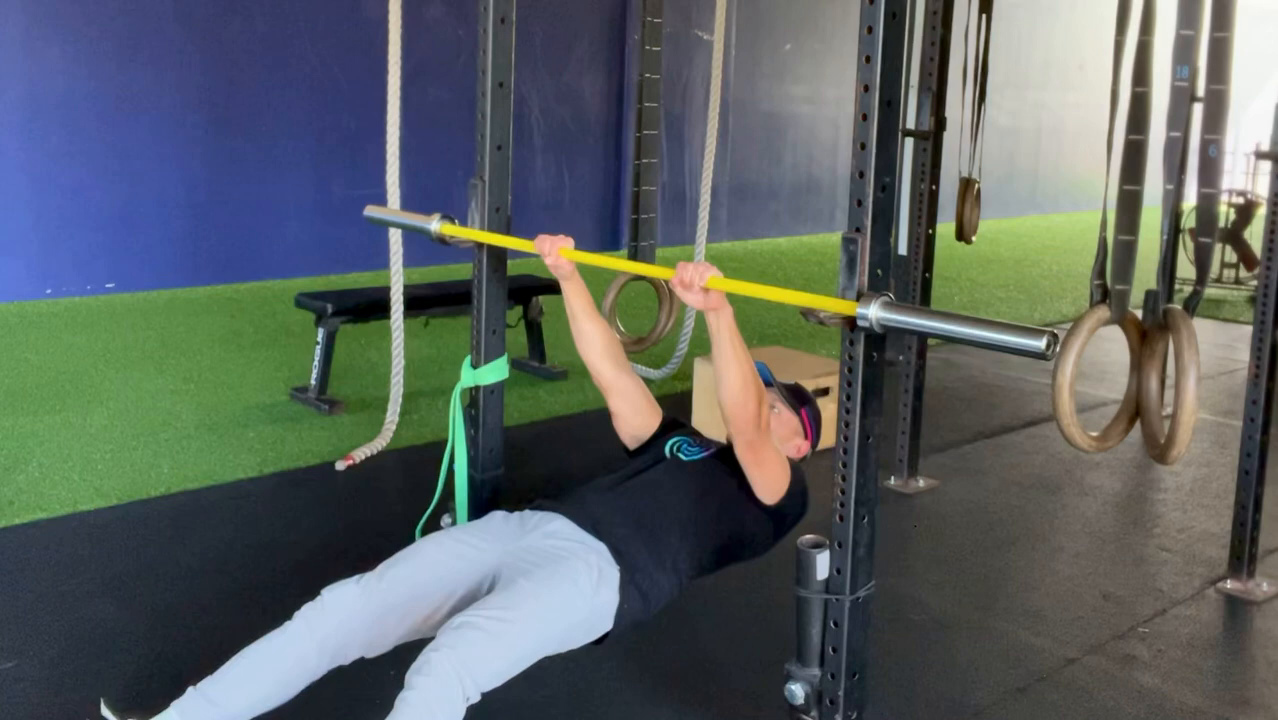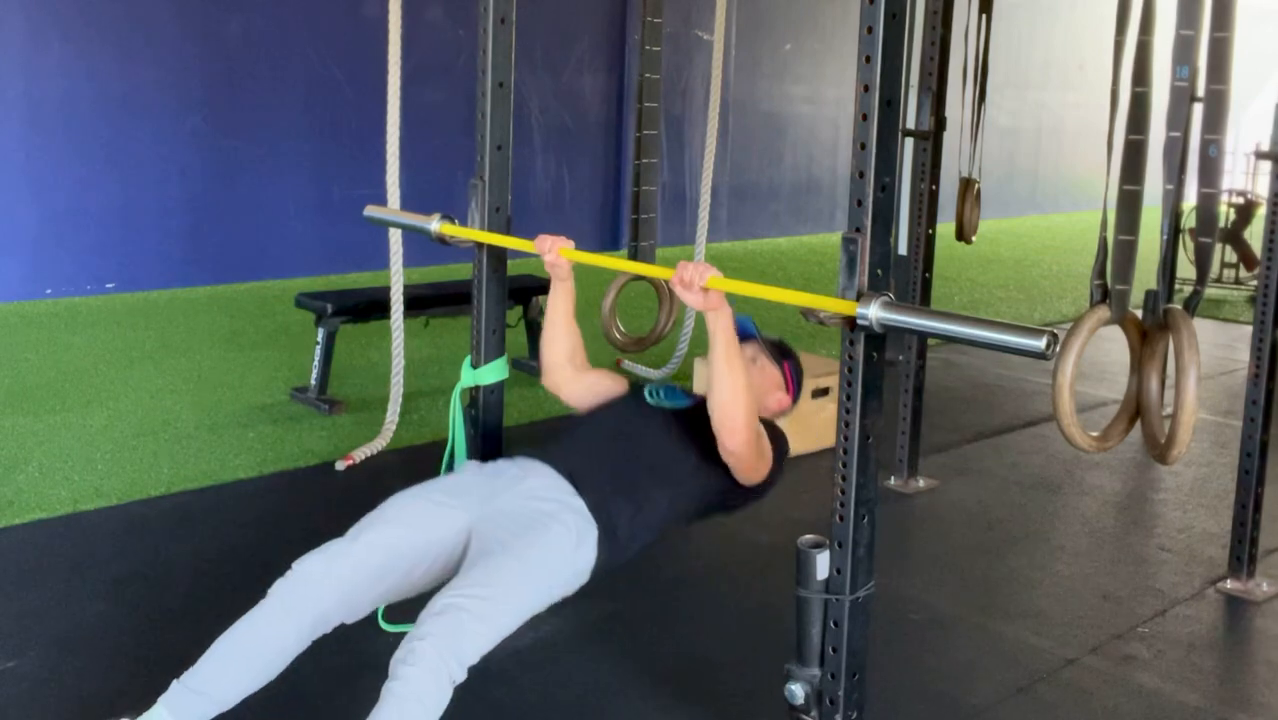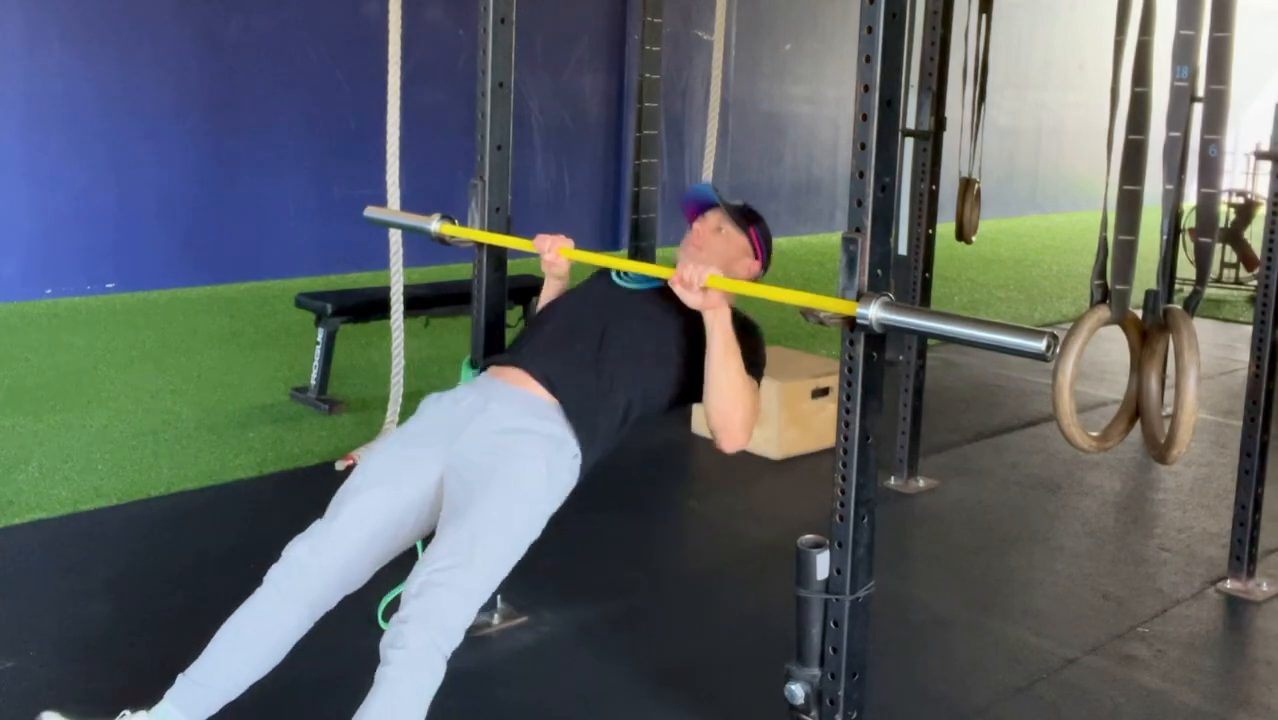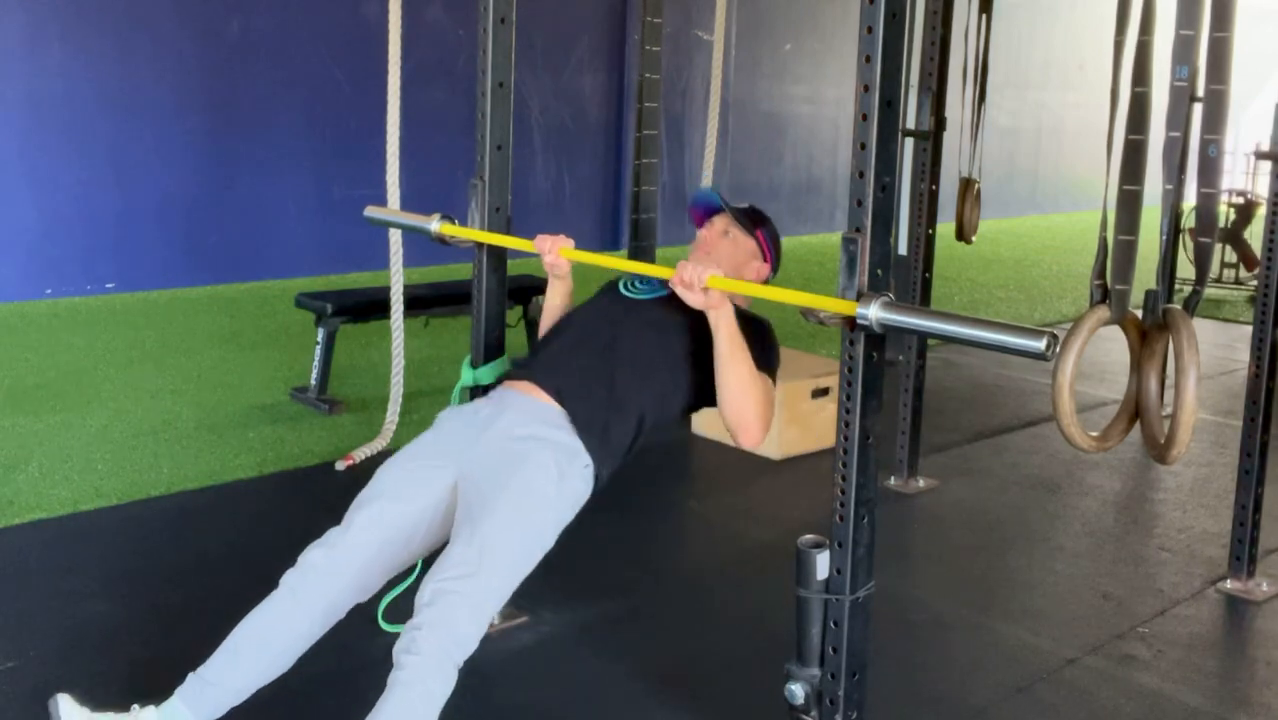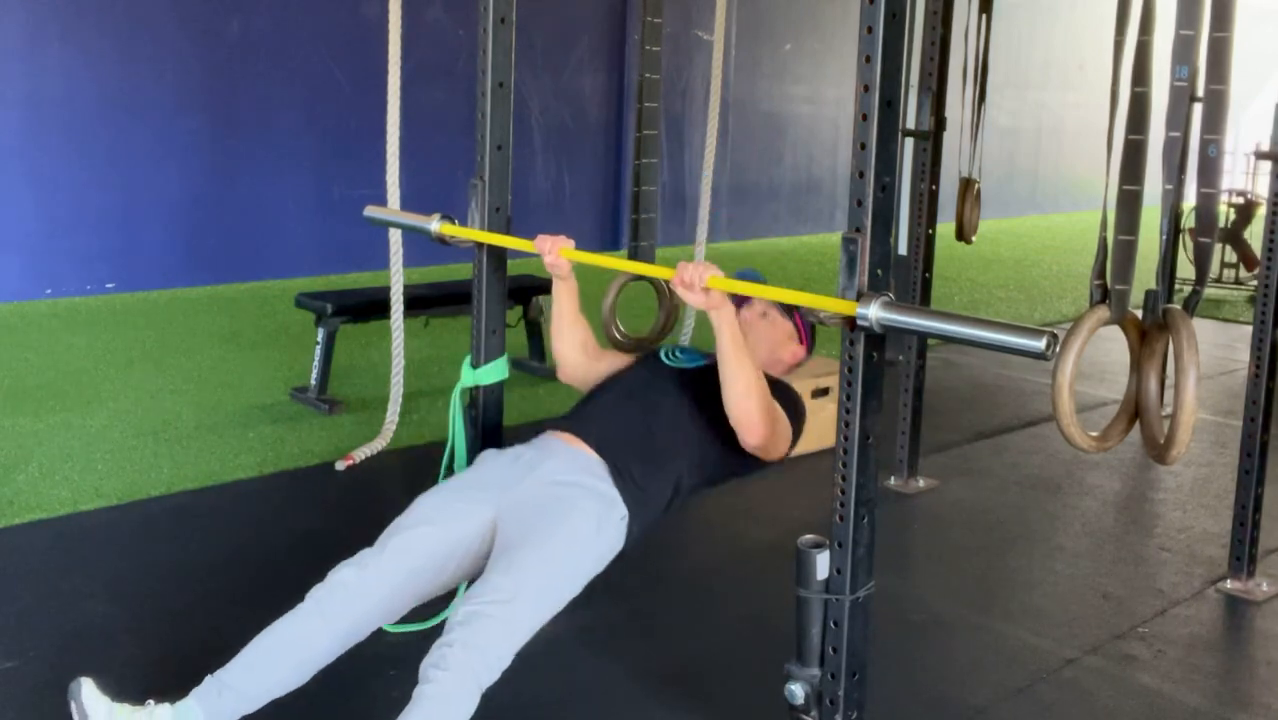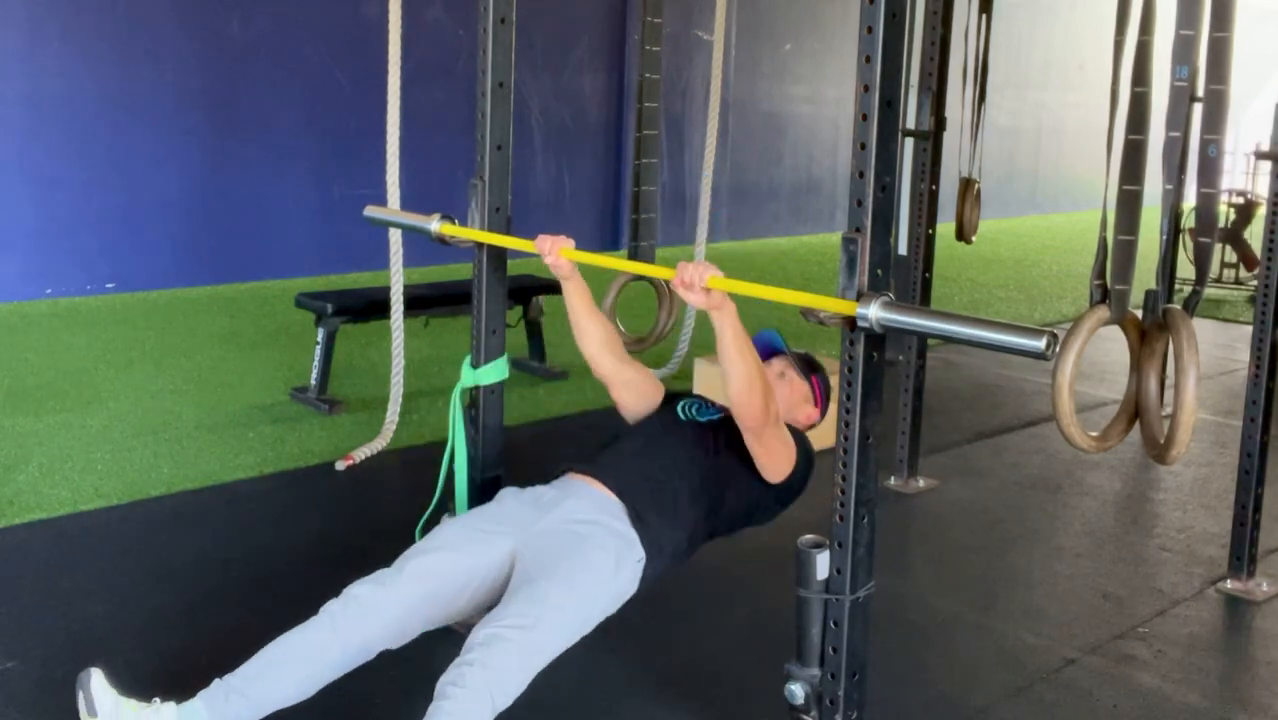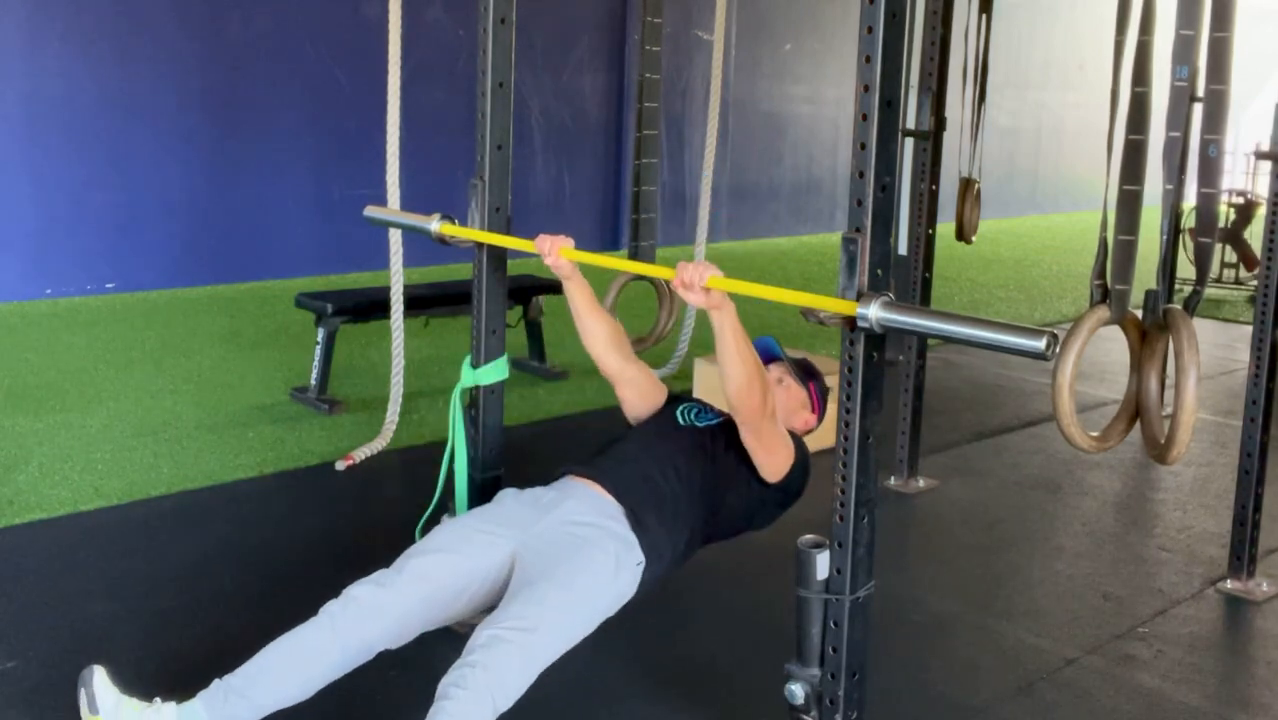
dt=0.3s
person 1, frame 1
left shoulder: (772, 494)
right shoulder: (677, 443)
left elbow: (744, 421)
right elbow: (611, 369)
left wrist: (717, 311)
right wrist: (568, 275)
left hip: (593, 569)
right hip: (521, 528)
left knee: (451, 661)
right knee: (343, 609)
person 1, frame 2
left shoulder: (756, 456)
right shoulder: (659, 400)
left elbow: (735, 434)
right elbow: (564, 376)
left wrist: (718, 313)
right wrist: (562, 277)
left hip: (567, 526)
right hip: (497, 480)
left knee: (434, 648)
right knee: (316, 582)
person 1, frame 3
left shoulder: (727, 329)
right shoulder: (626, 277)
left elbow: (731, 432)
left wrist: (715, 308)
right wrist: (556, 278)
left hip: (536, 443)
right hip: (460, 408)
left knee: (427, 617)
right knee: (313, 564)
person 1, frame 4
left shoulder: (741, 331)
right shoulder: (638, 286)
left elbow: (749, 429)
left wrist: (719, 308)
right wrist: (560, 279)
left hip: (549, 452)
right hip: (474, 421)
left knee: (441, 625)
right knee: (329, 570)
person 1, frame 5
left shoulder: (779, 407)
right shoulder: (672, 361)
left elbow: (753, 427)
right elbow: (576, 363)
left wrist: (718, 310)
right wrist: (562, 275)
left hip: (590, 500)
right hip: (515, 466)
left knee: (470, 643)
right knee: (359, 587)
person 1, frame 6
left shoulder: (780, 461)
right shoulder: (683, 411)
left elbow: (754, 412)
right elbow: (609, 359)
left wrist: (721, 310)
right wrist: (567, 273)
left hip: (606, 540)
right hip: (532, 504)
right knee: (374, 604)
person 1, frame 7
left shoulder: (777, 466)
right shoulder: (684, 415)
left elbow: (750, 408)
right elbow: (615, 357)
left wrist: (719, 310)
right wrist: (567, 271)
left hip: (605, 544)
right hip: (531, 507)
right knee: (374, 605)
